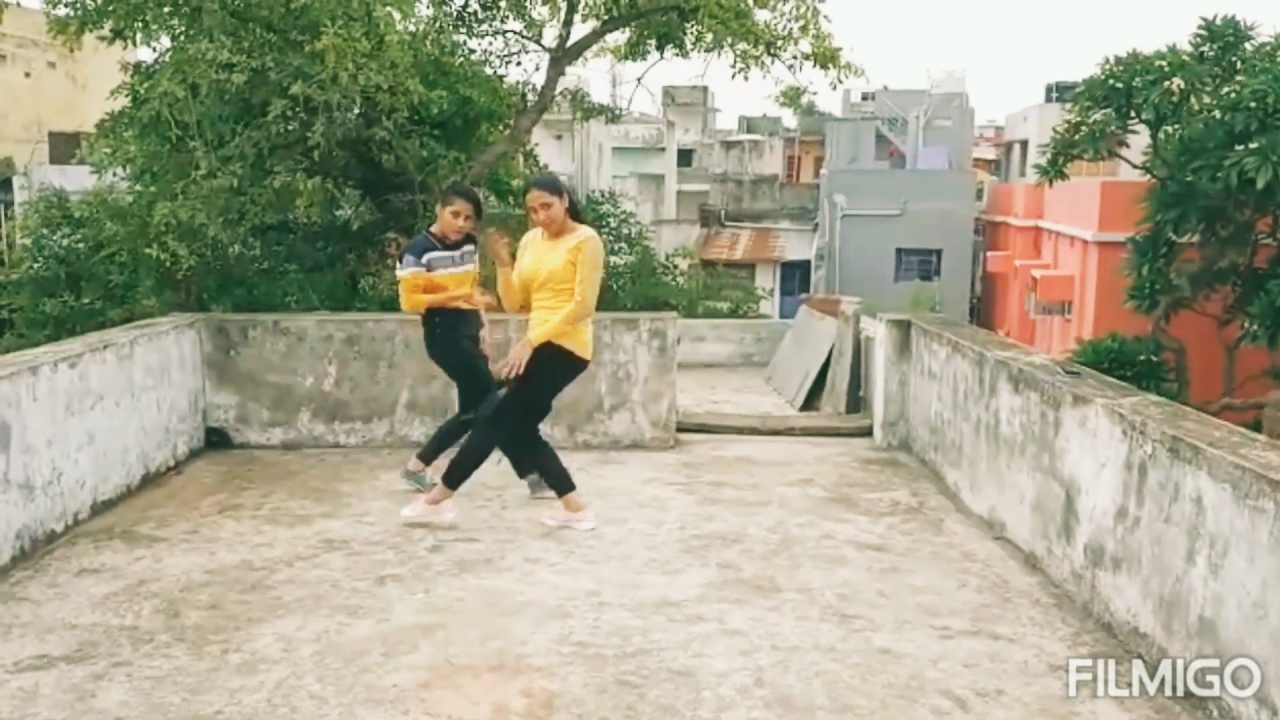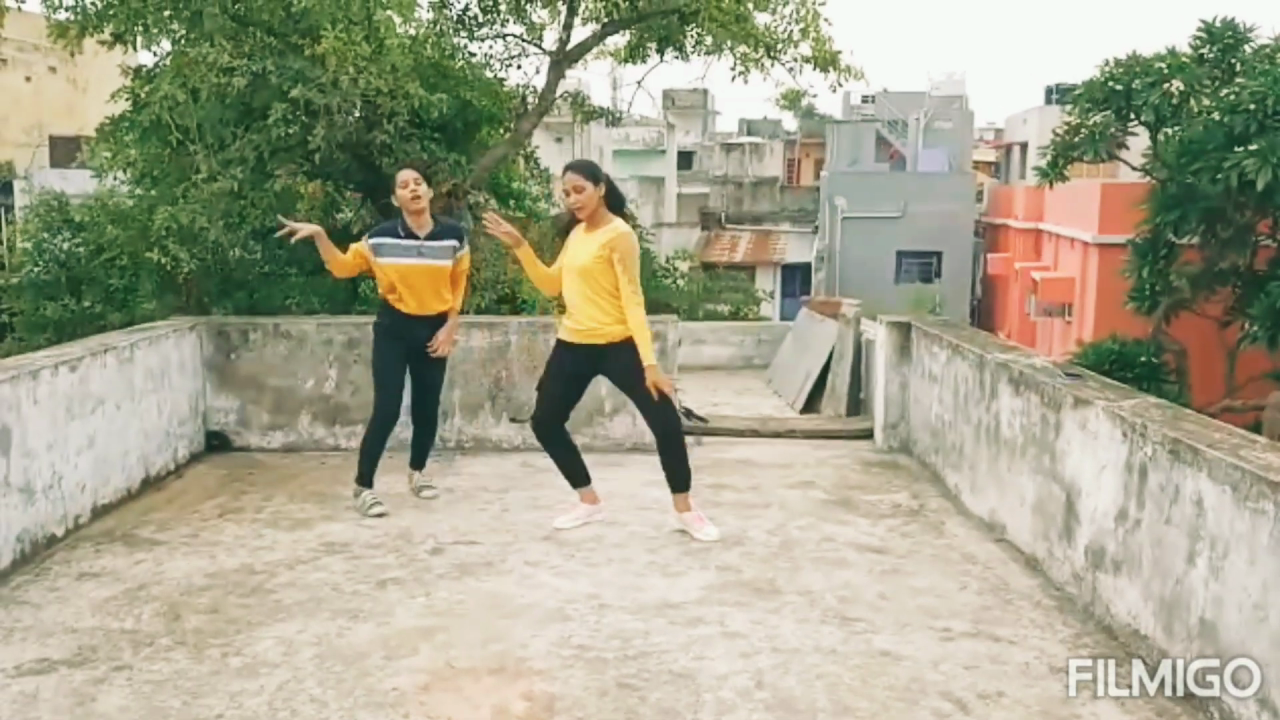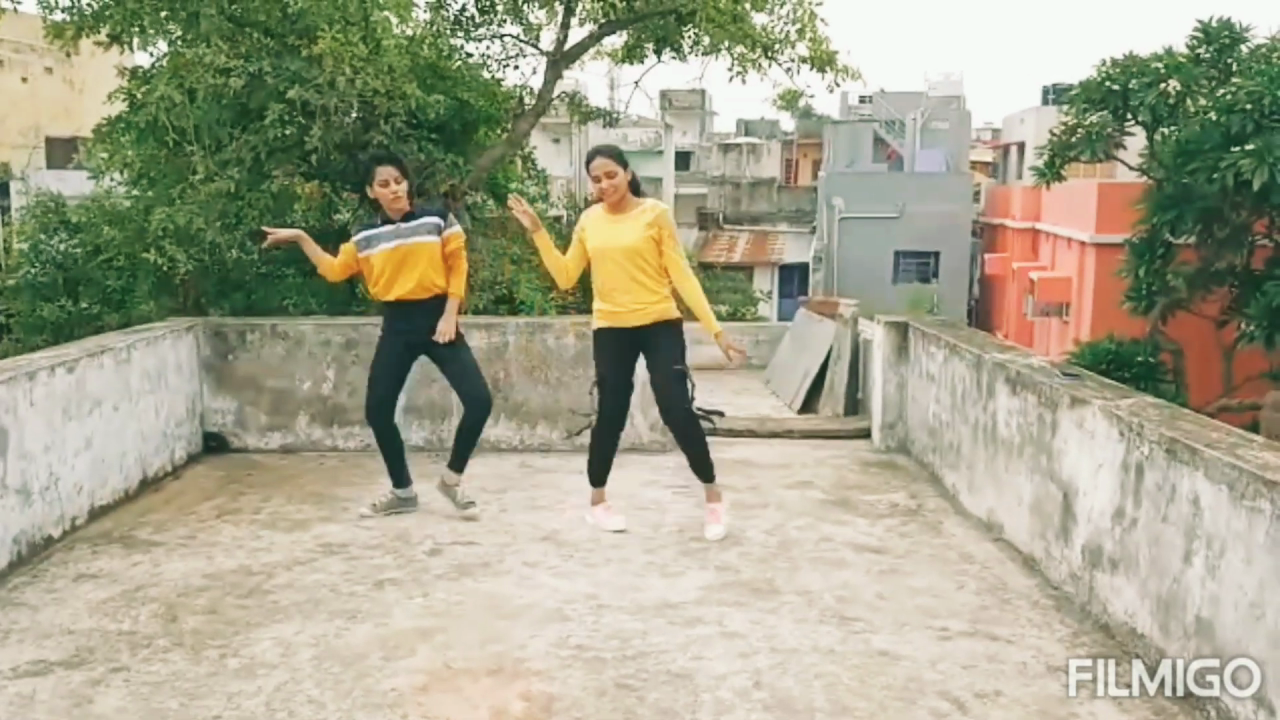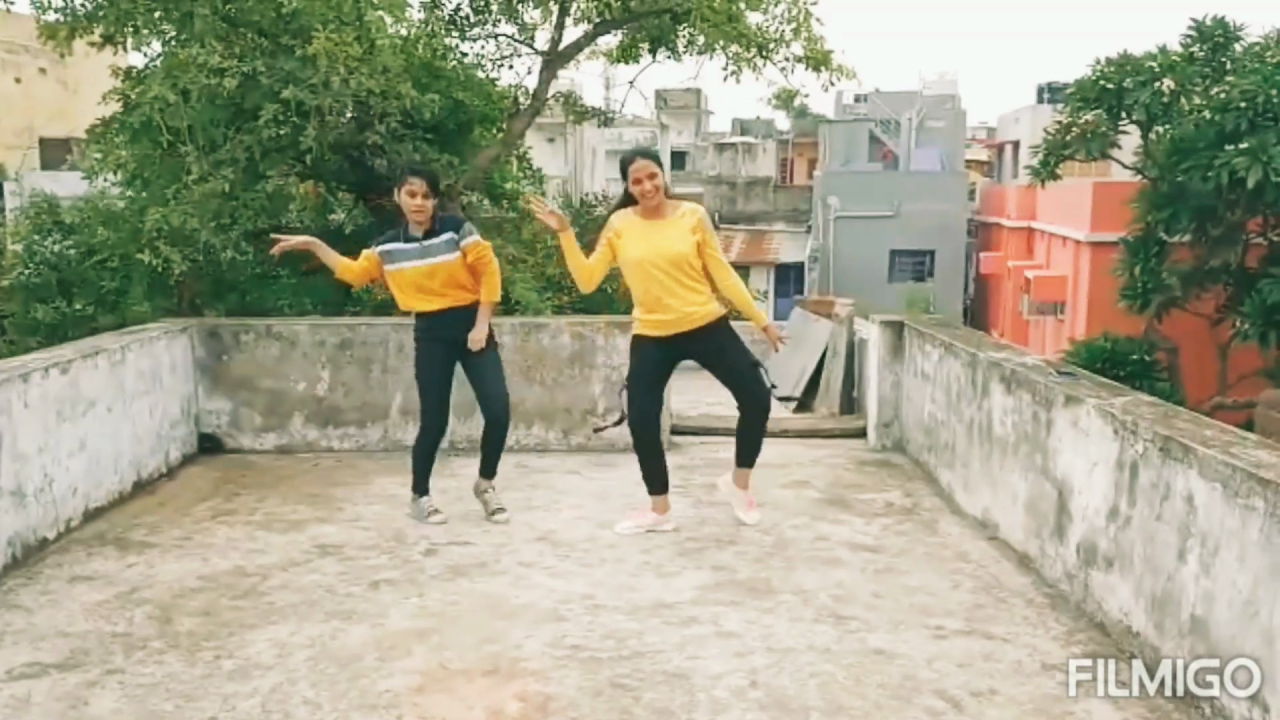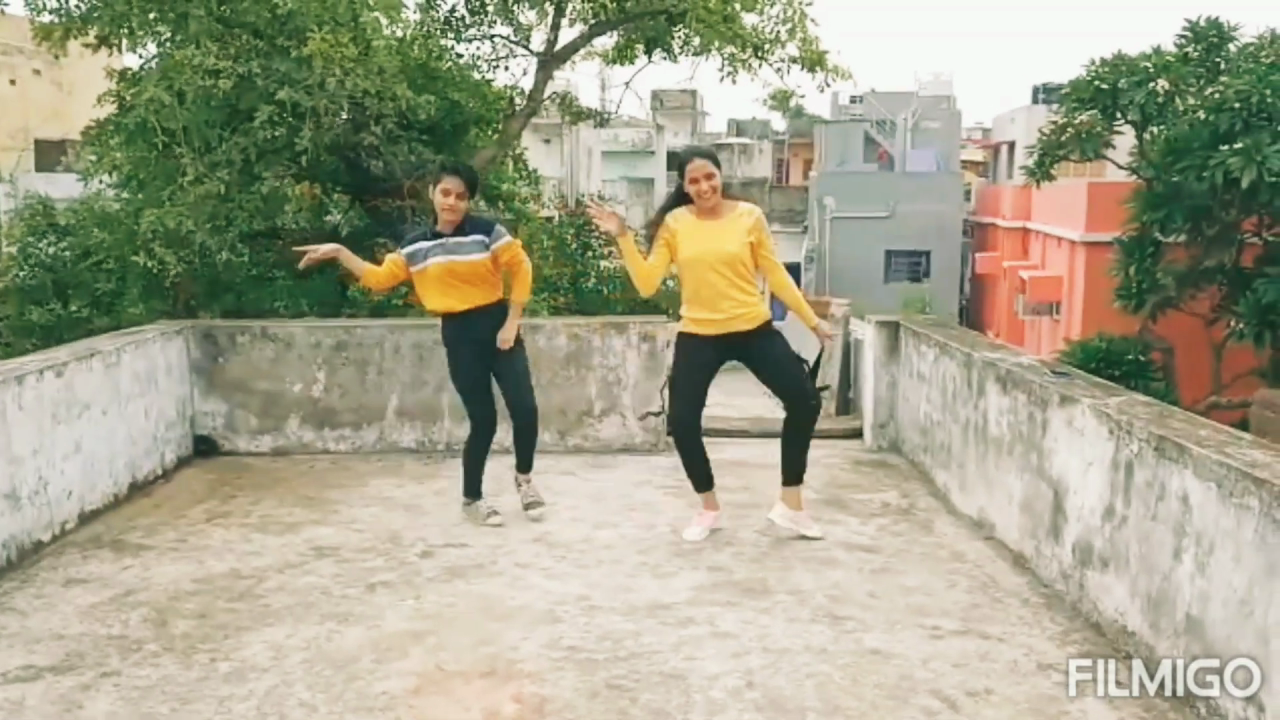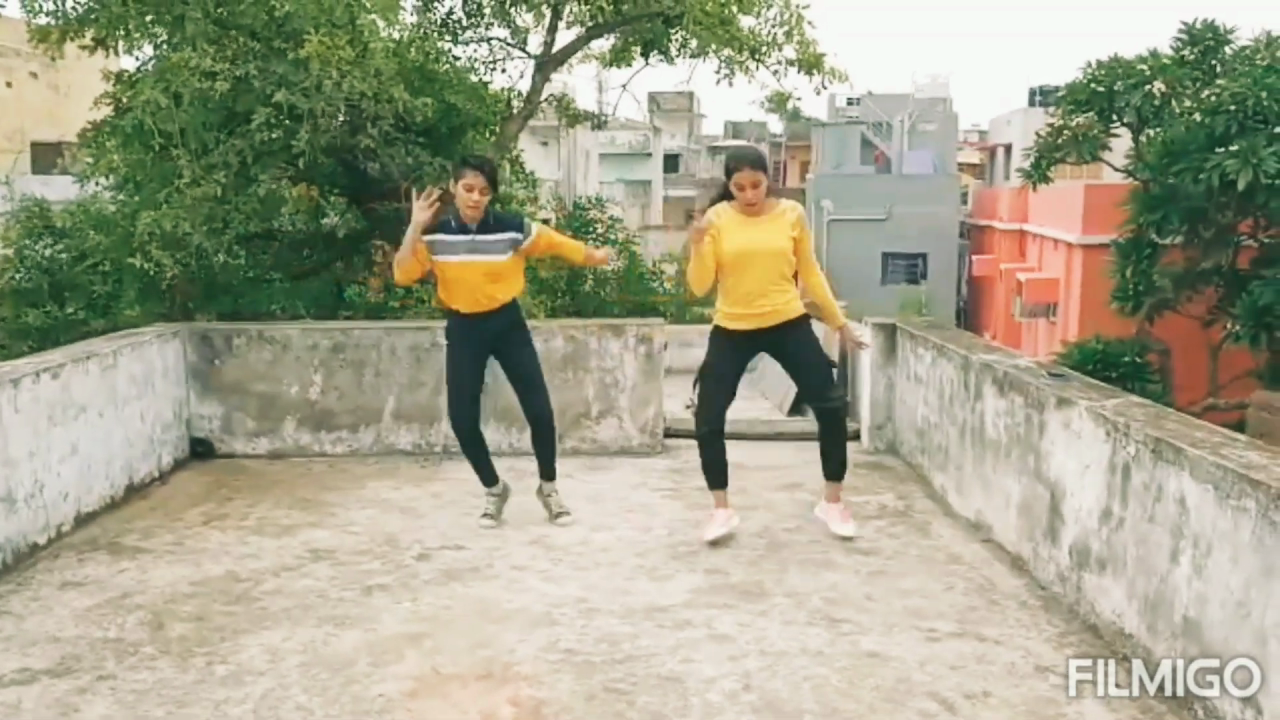
dt=0.4s
person 1, frame 1
left shoulder: (585, 240)
right shoulder: (531, 243)
left elbow: (582, 305)
right elbow: (514, 302)
left wrist: (529, 343)
right wrist: (503, 265)
left hip: (564, 347)
right hip: (541, 346)
left knee: (492, 419)
right knee: (518, 428)
left ankle: (441, 499)
right ankle: (574, 506)
person 1, frame 2
left shoulder: (619, 234)
right shoulder: (575, 234)
left elbow: (631, 299)
right elbow: (552, 286)
left wrist: (649, 361)
right wrist: (519, 245)
left hip: (616, 343)
right hip: (572, 343)
left knee: (666, 421)
right knee: (544, 421)
left ankle: (685, 509)
right ankle: (589, 501)
person 1, frame 3
left shoulder: (655, 213)
right shoulder: (589, 220)
left elbow: (681, 274)
right elbow: (565, 276)
left wrist: (715, 330)
right wrist: (537, 229)
left hip: (659, 323)
right hip: (610, 328)
left knee: (677, 411)
right knee: (610, 413)
left ankle: (713, 499)
right ankle: (599, 501)
person 1, frame 4
left shoulder: (693, 216)
right shoulder: (619, 226)
left elbow: (723, 274)
right elbow: (587, 281)
left wrist: (762, 322)
right wrist: (564, 232)
left hip: (708, 326)
right hip: (652, 336)
left knee: (755, 398)
right knee: (642, 420)
left ankle: (740, 482)
right ankle: (658, 509)
person 1, frame 5
left shoulder: (749, 216)
right shoulder: (673, 224)
left elbow: (775, 274)
right elbow: (647, 284)
left wrist: (812, 320)
right wrist: (623, 237)
left hip: (754, 328)
right hip: (698, 335)
left knee: (805, 402)
right knee: (682, 420)
left ankle: (791, 505)
right ankle: (708, 507)
person 1, frame 6
left shoulder: (792, 214)
right shoulder: (716, 219)
left elbow: (810, 273)
right elbow: (699, 285)
left wrist: (839, 321)
right wrist: (697, 247)
left hip: (787, 323)
right hip: (732, 329)
left knee: (830, 404)
right knee: (709, 415)
left ankle: (832, 501)
right ankle: (721, 508)
person 2, frame 1
left shoulder: (467, 245)
right shoulder: (419, 250)
right elbow: (410, 300)
left wrist: (482, 325)
right wrist: (461, 295)
left hip: (467, 328)
right hip: (443, 332)
left knee: (475, 408)
right knee: (496, 401)
left ankle: (418, 465)
right ankle: (532, 478)
person 2, frame 2
left shoulder: (453, 235)
right shoulder: (382, 238)
left elbow: (458, 282)
right elbow: (343, 266)
left wrist: (450, 327)
right wrist: (318, 234)
left hip: (433, 330)
right hip: (393, 330)
left knee: (427, 409)
right knee: (386, 411)
left ankle: (417, 471)
right ankle: (362, 487)
person 2, frame 3
left shoulder: (436, 218)
right shoulder: (366, 237)
left elbow: (458, 263)
right elbow: (335, 270)
left wrist: (450, 315)
right wrist: (300, 238)
left hip: (438, 320)
right hip: (397, 326)
left knee: (480, 400)
right knee: (378, 410)
left ankle: (453, 478)
right ankle: (402, 490)
person 2, frame 4
left shoulder: (456, 228)
right shoulder: (389, 246)
left elbow: (488, 270)
right elbow: (355, 272)
left wrist: (483, 323)
right wrist: (312, 243)
left hip: (471, 325)
right hip: (431, 332)
left knee: (497, 408)
right knee: (434, 419)
left ankle: (485, 485)
right ankle: (420, 495)
person 2, frame 5
left shoulder: (487, 231)
right shoulder: (416, 245)
left elbow: (519, 268)
right elbow: (380, 278)
left wrist: (513, 322)
right wrist: (337, 252)
left hip: (496, 325)
right hip: (459, 334)
left knee: (525, 409)
right knee: (483, 419)
left ankle: (524, 478)
right ankle: (473, 499)
person 2, frame 6
left shoulder: (511, 228)
right shoulder: (436, 233)
left elbow: (554, 242)
right elbow: (403, 276)
left wrist: (593, 256)
right wrist: (414, 229)
left hip: (507, 324)
right hip: (464, 331)
left knee: (539, 411)
right knee: (462, 419)
left ankle: (548, 486)
right ankle: (494, 488)
